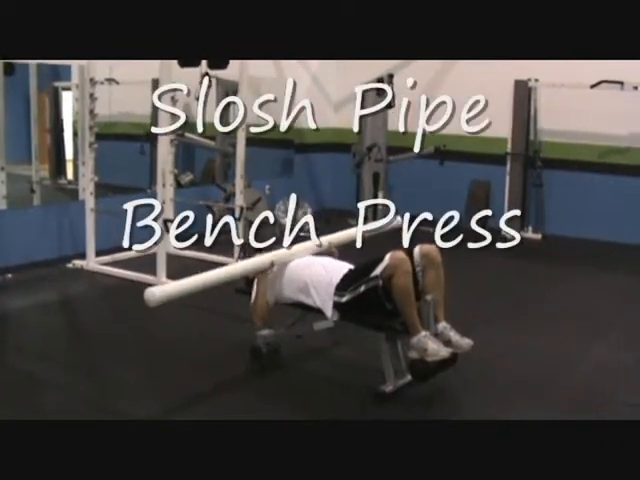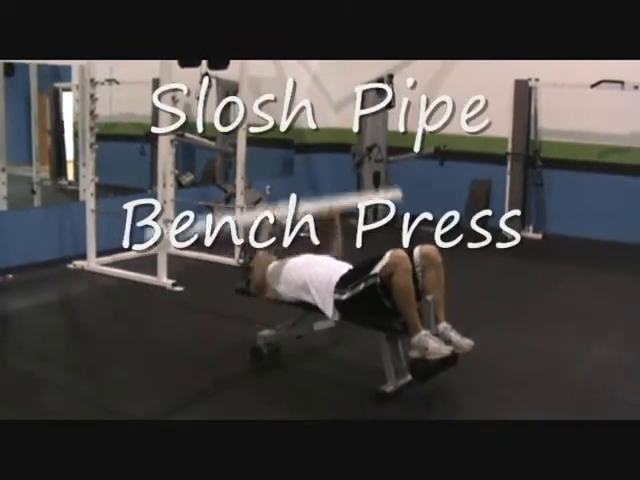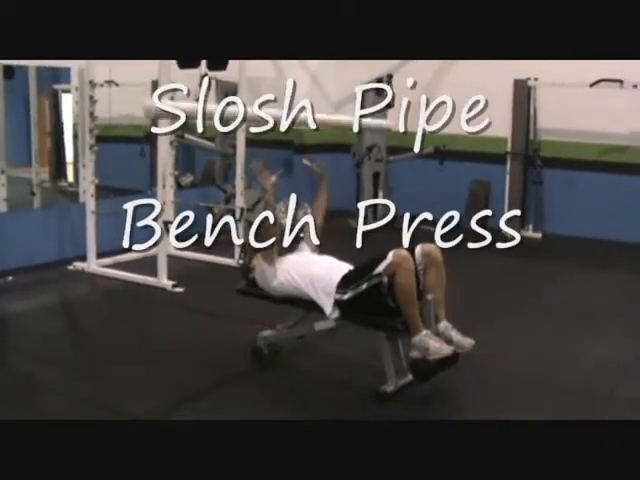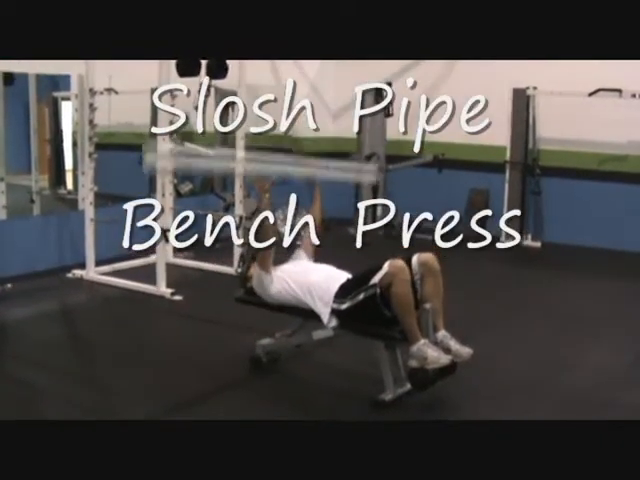
dt=0.3s
person 1, frame 1
left shoulder: (292, 264)
right shoulder: (266, 278)
right elbow: (259, 321)
left wrist: (333, 256)
right wrist: (263, 274)
left hip: (353, 281)
right hip: (341, 294)
left knee: (429, 252)
right knee: (398, 261)
left ankle: (441, 329)
right ankle: (418, 339)
person 1, frame 2
left shoulder: (295, 263)
right shoulder: (271, 274)
left elbow: (334, 254)
right elbow: (258, 284)
left wrist: (334, 221)
left hip: (353, 279)
right hip: (341, 293)
left knee: (428, 252)
right knee: (397, 259)
left ankle: (442, 329)
right ankle: (418, 339)
person 1, frame 3
left shoulder: (298, 257)
right shoulder: (268, 276)
left elbow: (317, 220)
right elbow: (268, 231)
left wrist: (323, 179)
right wrist: (269, 191)
left hip: (353, 283)
right hip: (341, 293)
left knee: (430, 252)
right knee: (401, 259)
left ankle: (442, 327)
right ankle: (420, 339)
person 1, frame 4
left shoulder: (292, 268)
right shoulder: (266, 285)
left elbow: (313, 230)
right elbow: (263, 248)
left wrist: (315, 189)
right wrist: (264, 200)
left hip: (352, 289)
right hip: (339, 303)
left knee: (428, 262)
right knee: (397, 269)
left ankle: (441, 338)
right ankle: (418, 350)
